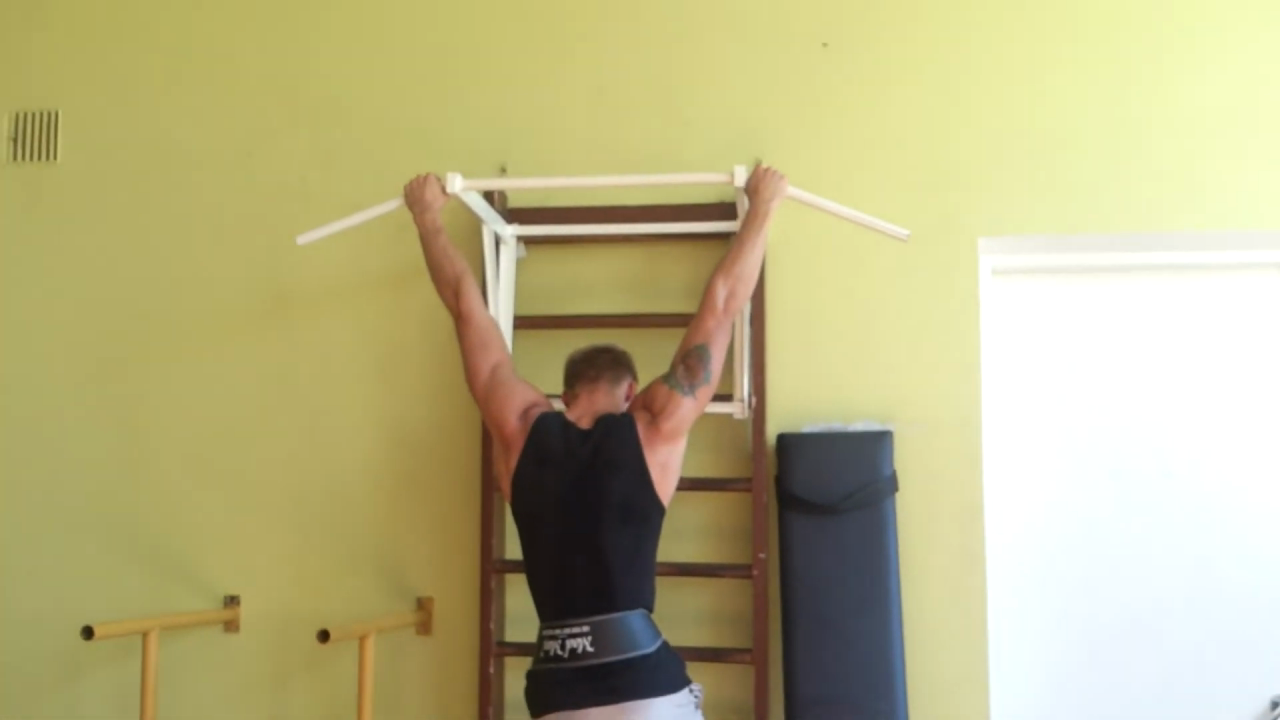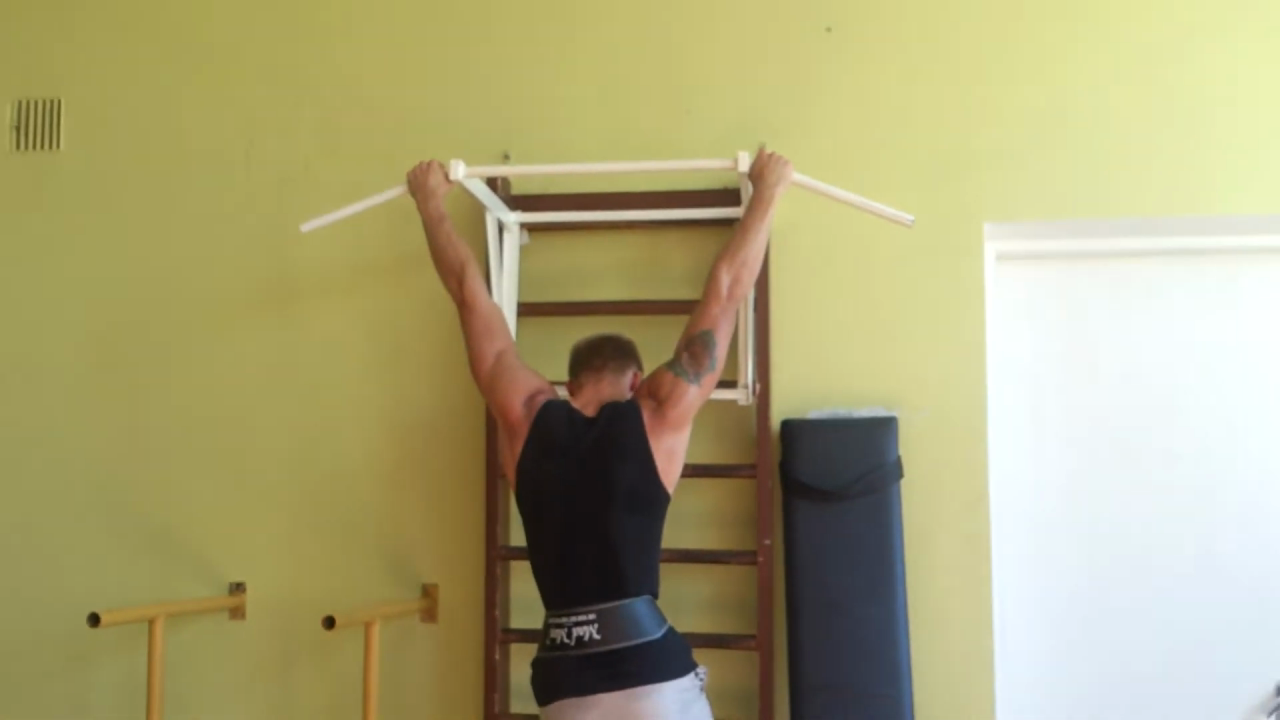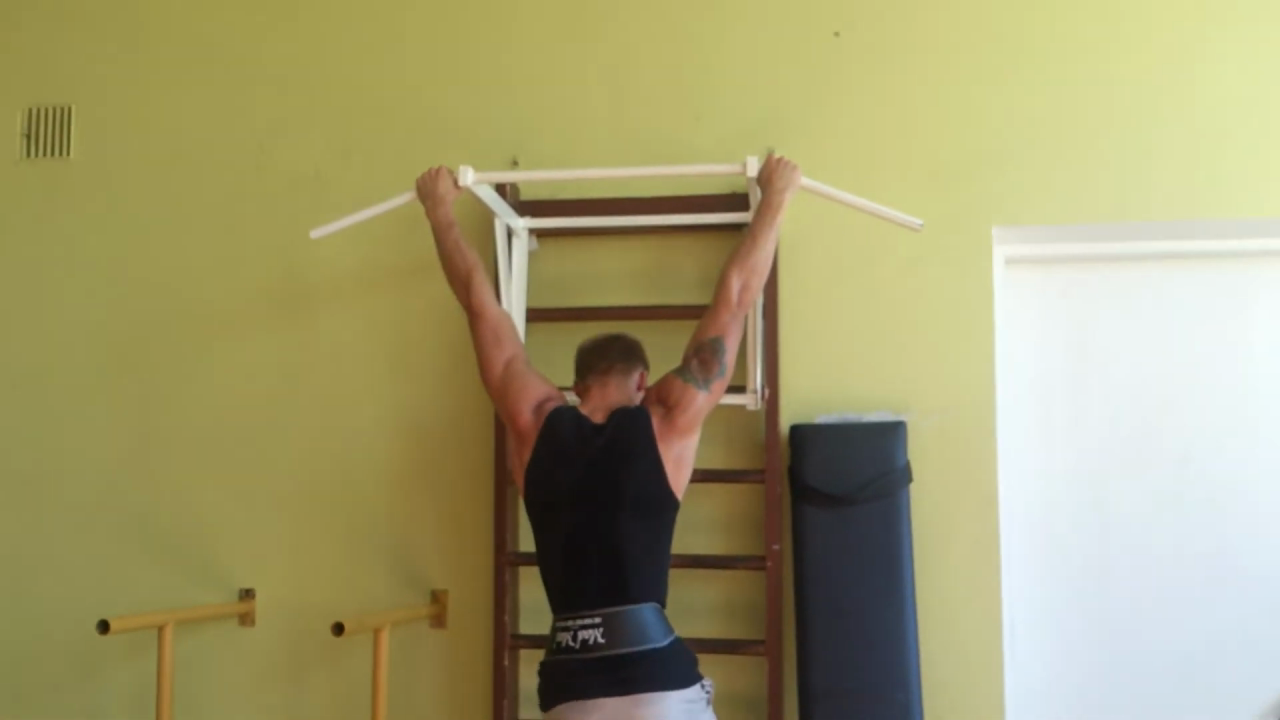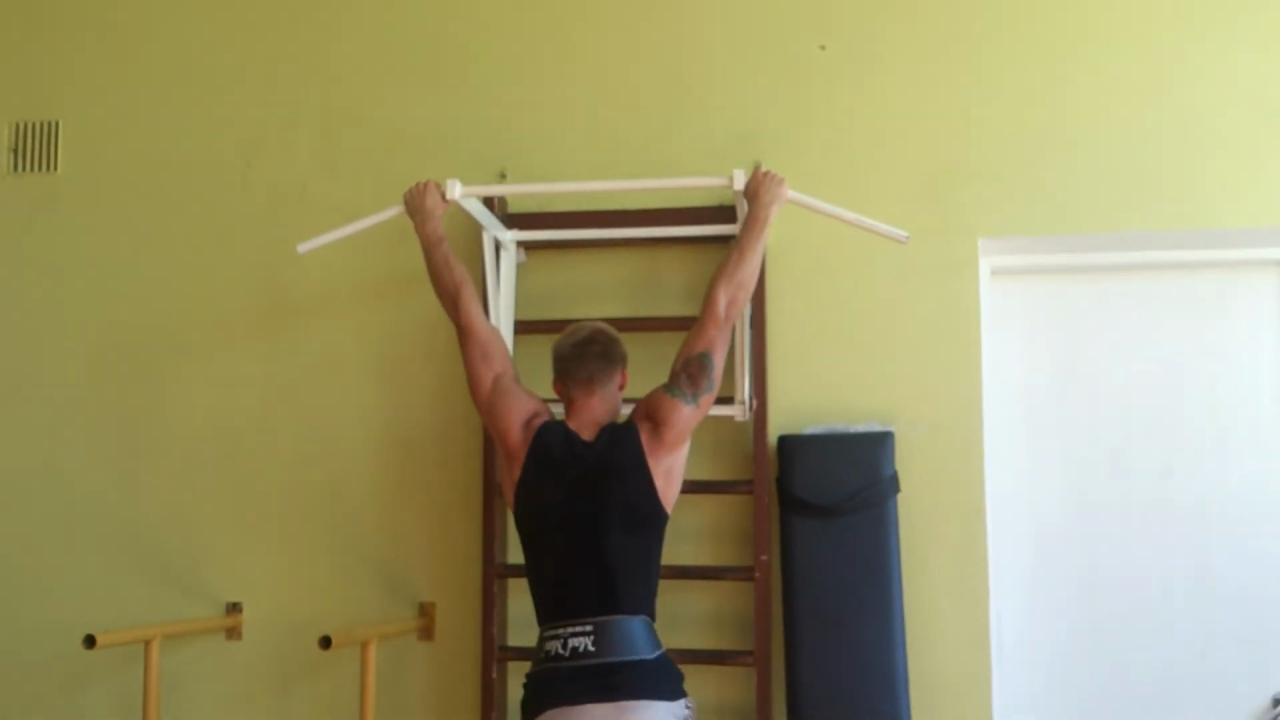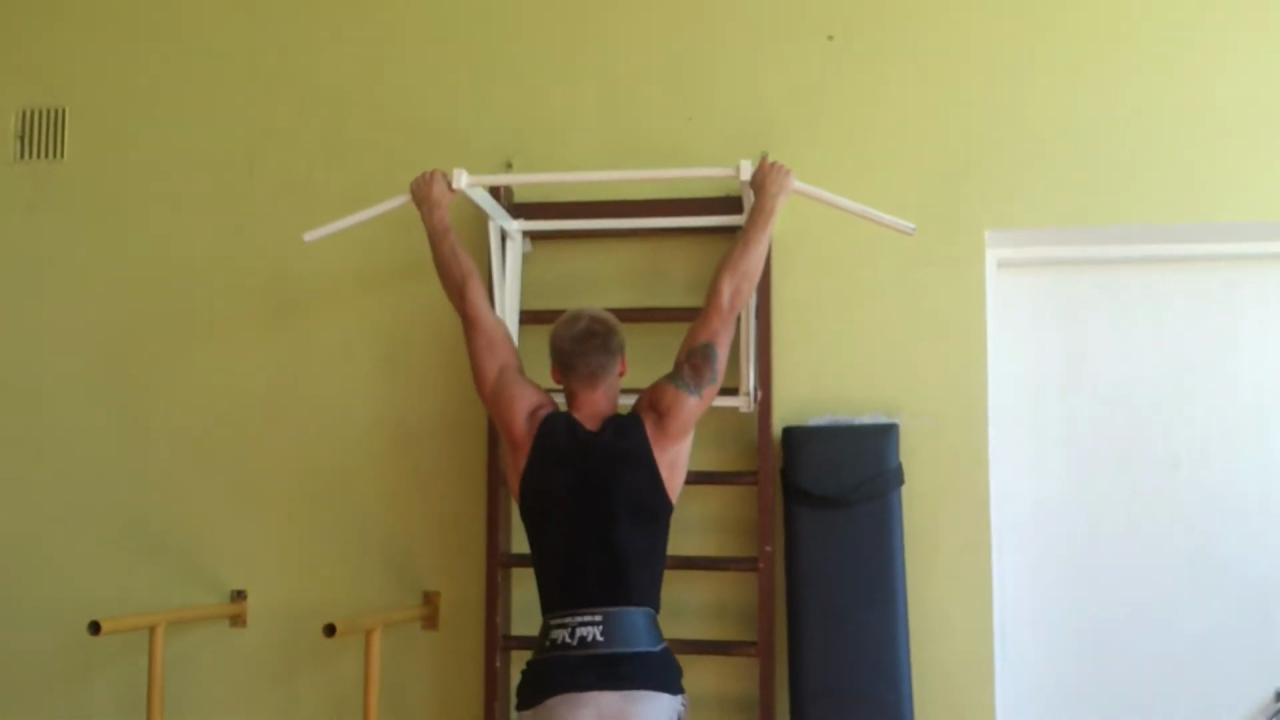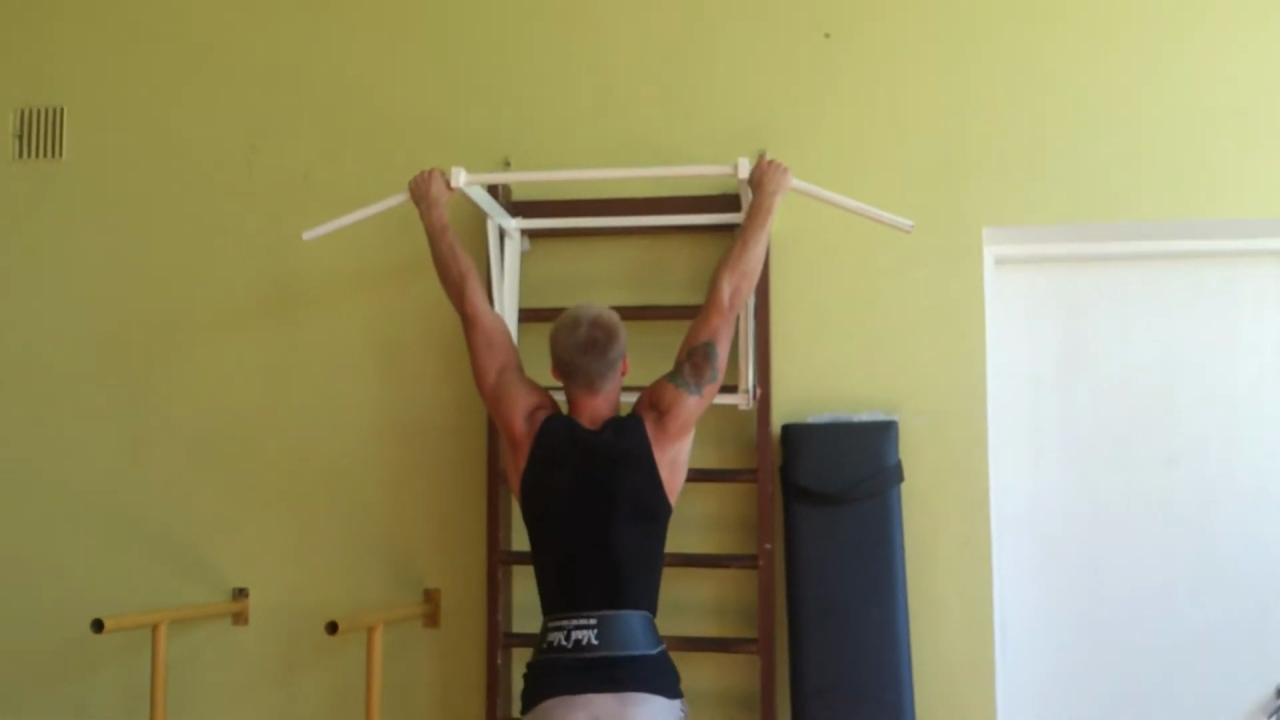
dt=0.5s
person 1, frame 1
left shoulder: (521, 431)
right shoulder: (655, 429)
left elbow: (467, 306)
right elbow: (720, 305)
left wrist: (426, 216)
right wrist: (763, 205)
person 1, frame 2
left shoulder: (526, 418)
right shoulder: (659, 416)
left elbow: (470, 293)
right elbow: (724, 292)
left wrist: (430, 203)
right wrist: (766, 191)
person 1, frame 3
left shoulder: (535, 424)
right shoulder: (668, 421)
left elbow: (480, 302)
right elbow: (734, 297)
left wrist: (439, 209)
right wrist: (775, 197)
person 1, frame 4
left shoulder: (525, 440)
right shoulder: (659, 437)
left elbow: (468, 317)
right elbow: (720, 313)
left wrist: (428, 223)
right wrist: (761, 210)
person 1, frame 5
left shoulder: (529, 431)
right shoulder: (662, 427)
left elbow: (474, 307)
right elbow: (724, 302)
left wrist: (434, 214)
right wrist: (767, 201)
person 1, frame 6
left shoulder: (529, 431)
right shoulder: (662, 429)
left elbow: (474, 306)
right elbow: (724, 302)
left wrist: (434, 211)
right wrist: (765, 199)
